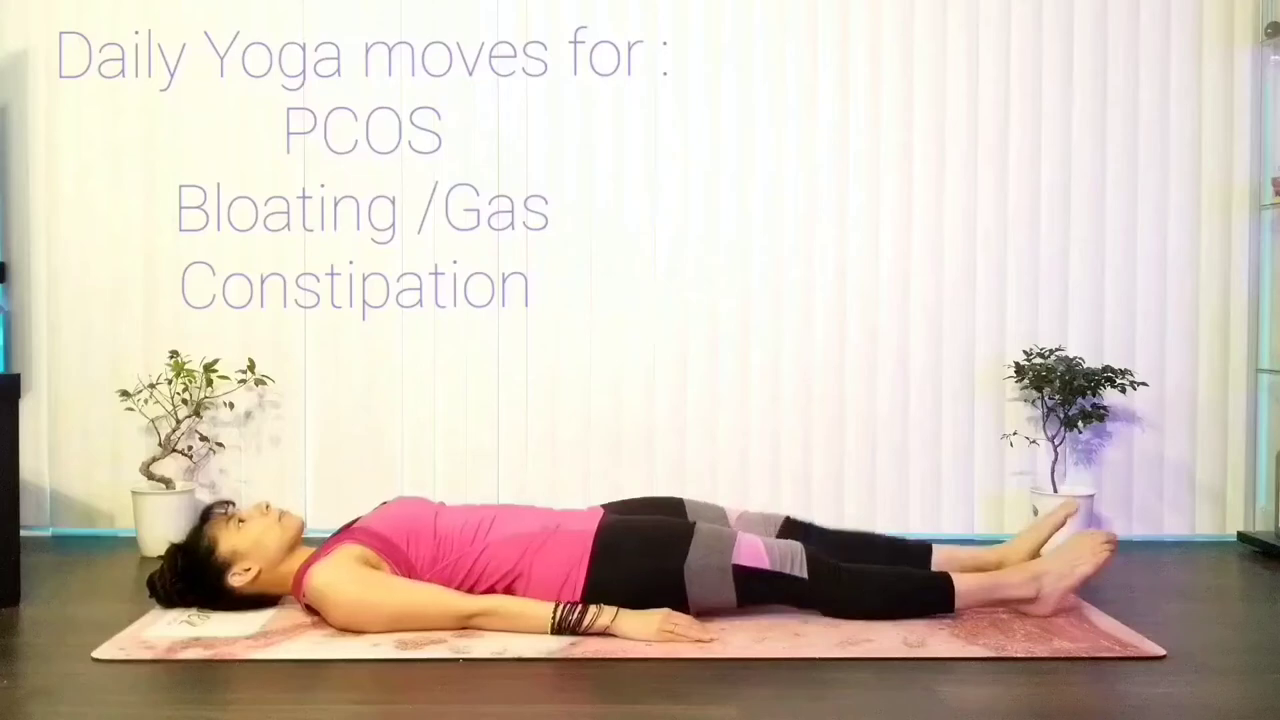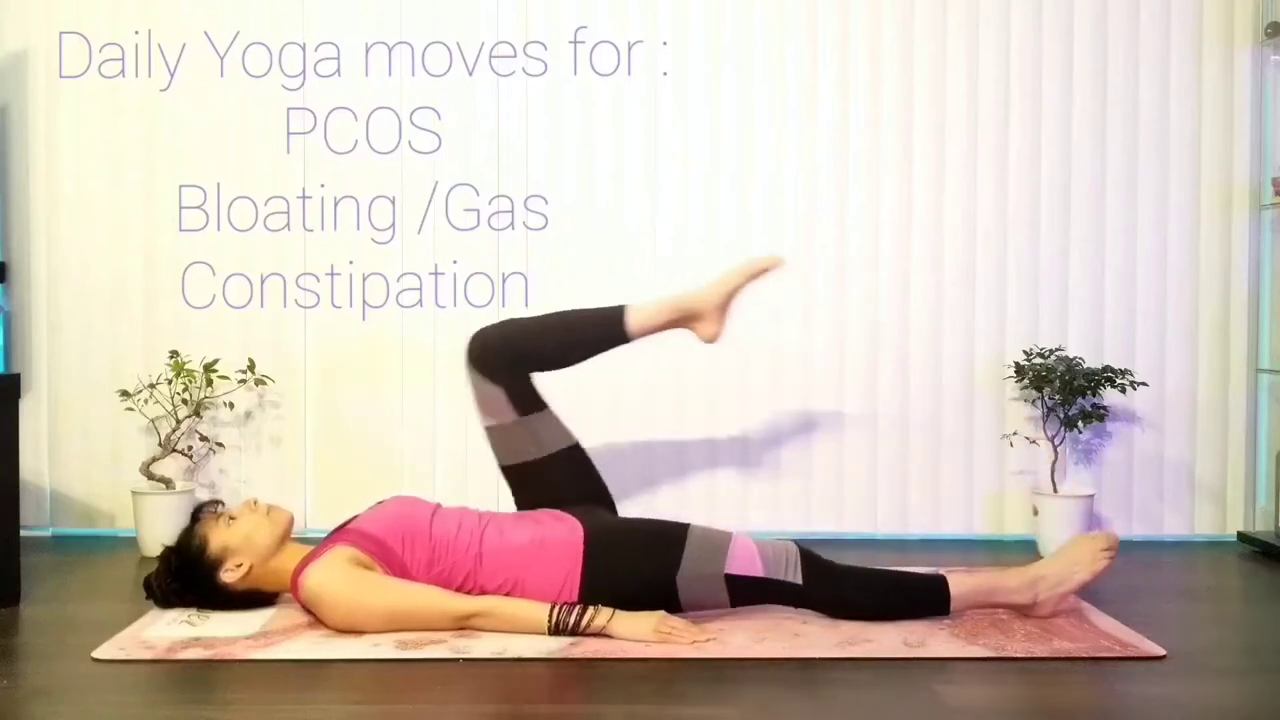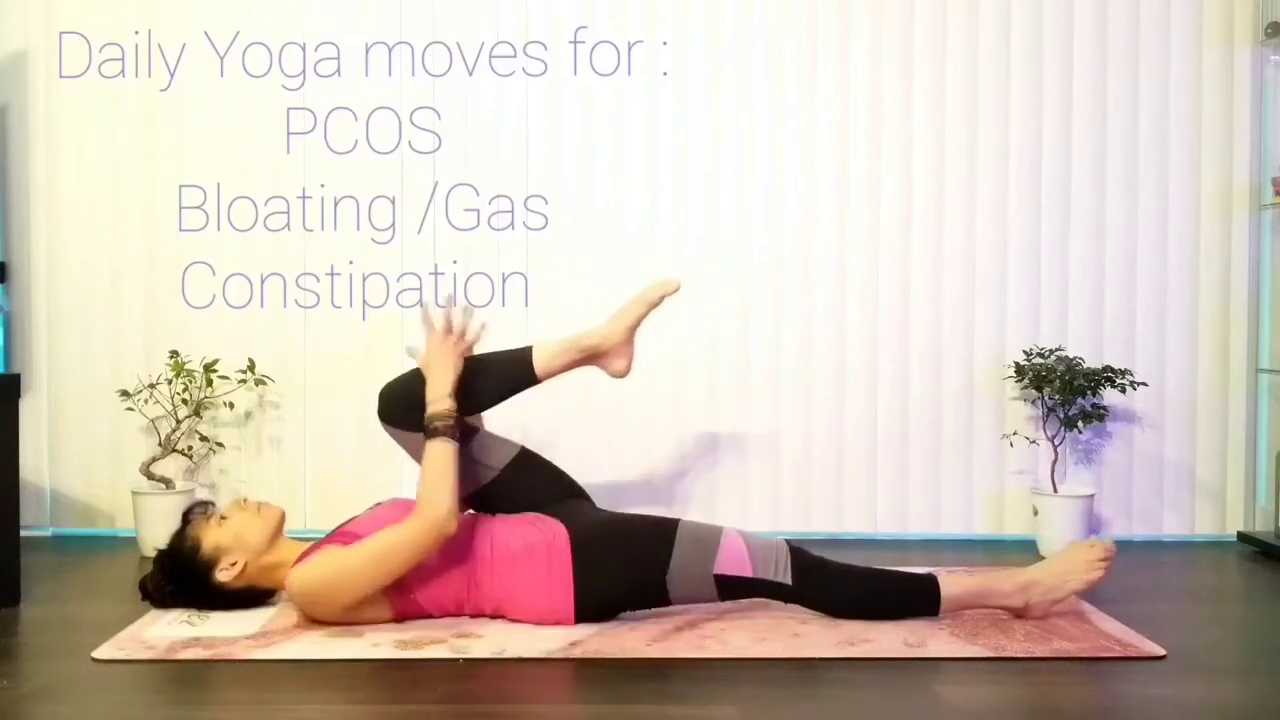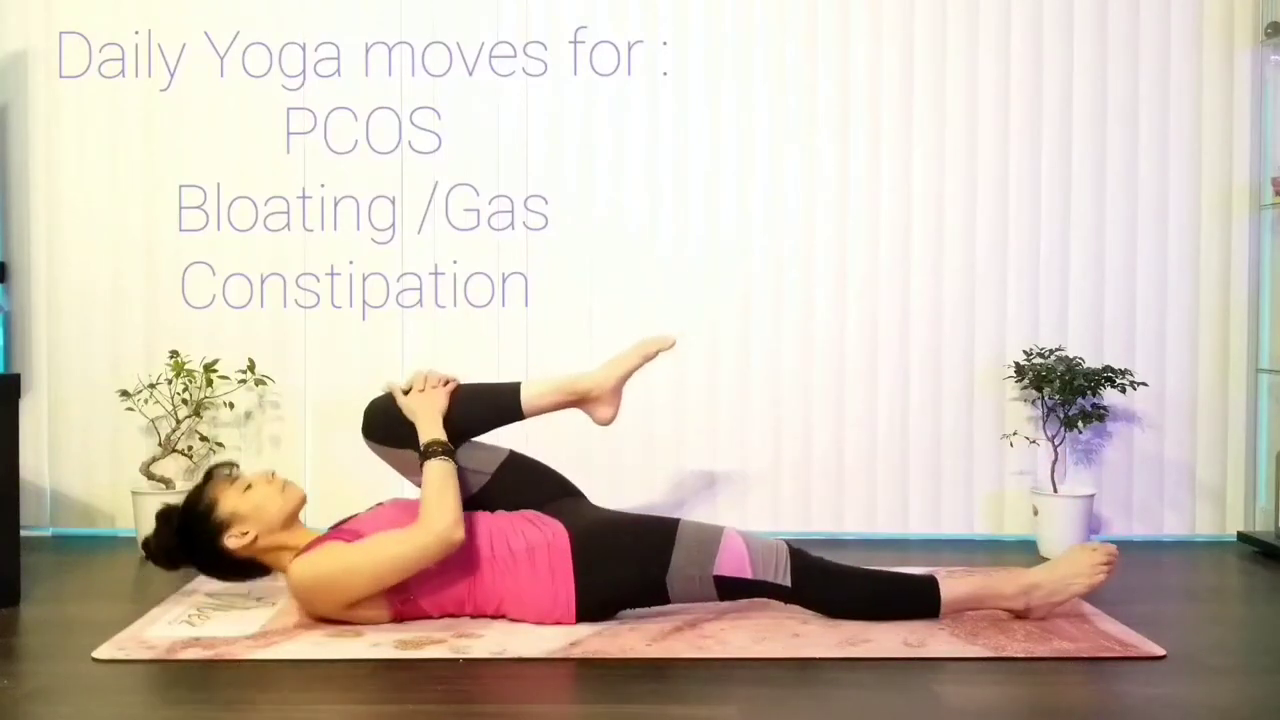
dt=0.7s
person 1, frame 1
left shoulder: (342, 549)
right shoulder: (329, 586)
right elbow: (469, 610)
right wrist: (615, 623)
left hip: (582, 530)
right hip: (583, 568)
left knee: (788, 533)
right knee: (810, 576)
left ankle: (993, 558)
right ankle: (1019, 587)
person 1, frame 2
left shoulder: (333, 553)
right shoulder: (328, 588)
right elbow: (468, 613)
right wrist: (610, 622)
left hip: (563, 531)
right hip: (579, 566)
left knee: (491, 352)
right knee: (799, 576)
left ankle: (676, 313)
right ankle: (1018, 586)
person 1, frame 3
left shoulder: (324, 557)
right shoulder: (315, 589)
left elbow: (435, 510)
right elbow: (441, 520)
left wrist: (434, 391)
right wrist: (444, 395)
left hip: (551, 530)
right hip: (569, 575)
left knee: (402, 403)
right knee: (789, 574)
left ankle: (585, 348)
right ankle: (1009, 588)
person 1, frame 4
left shoulder: (329, 551)
right shoulder: (318, 582)
left elbow: (433, 522)
right elbow: (445, 534)
left wrist: (419, 419)
right wrist: (432, 431)
left hip: (554, 530)
right hip: (570, 571)
left knee: (386, 416)
right knee: (785, 574)
left ankle: (580, 388)
right ankle: (1010, 590)
